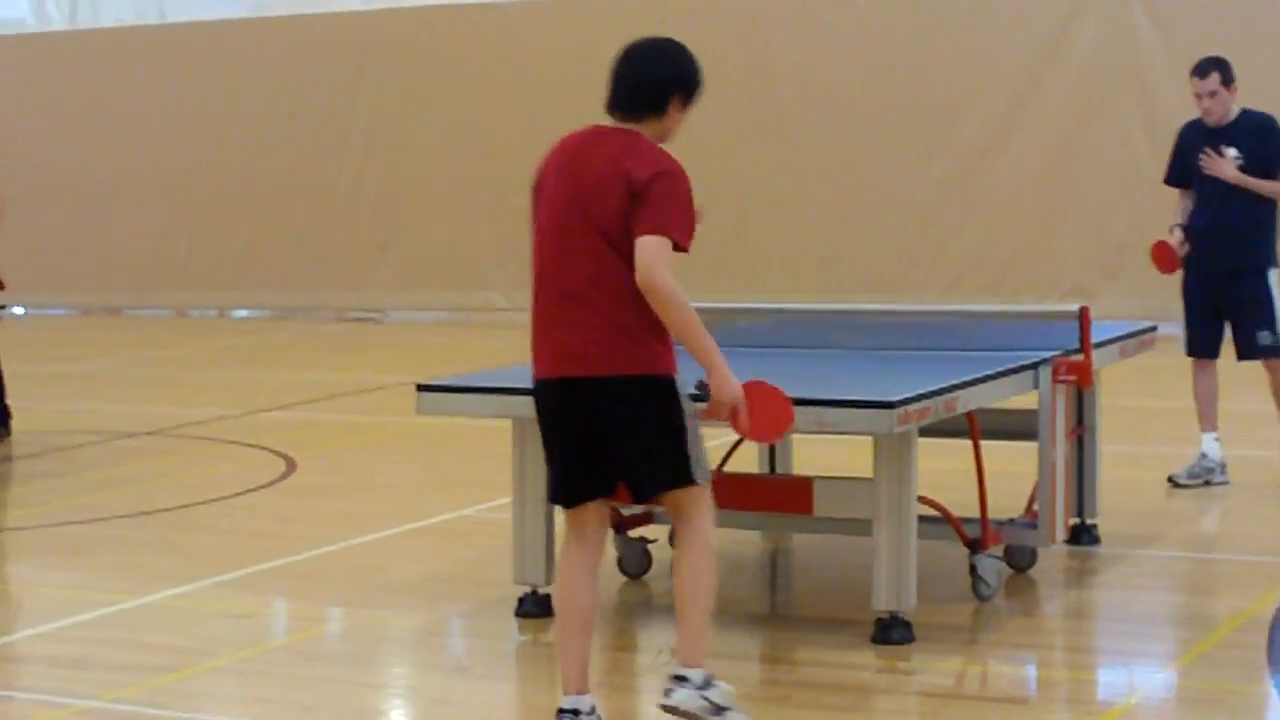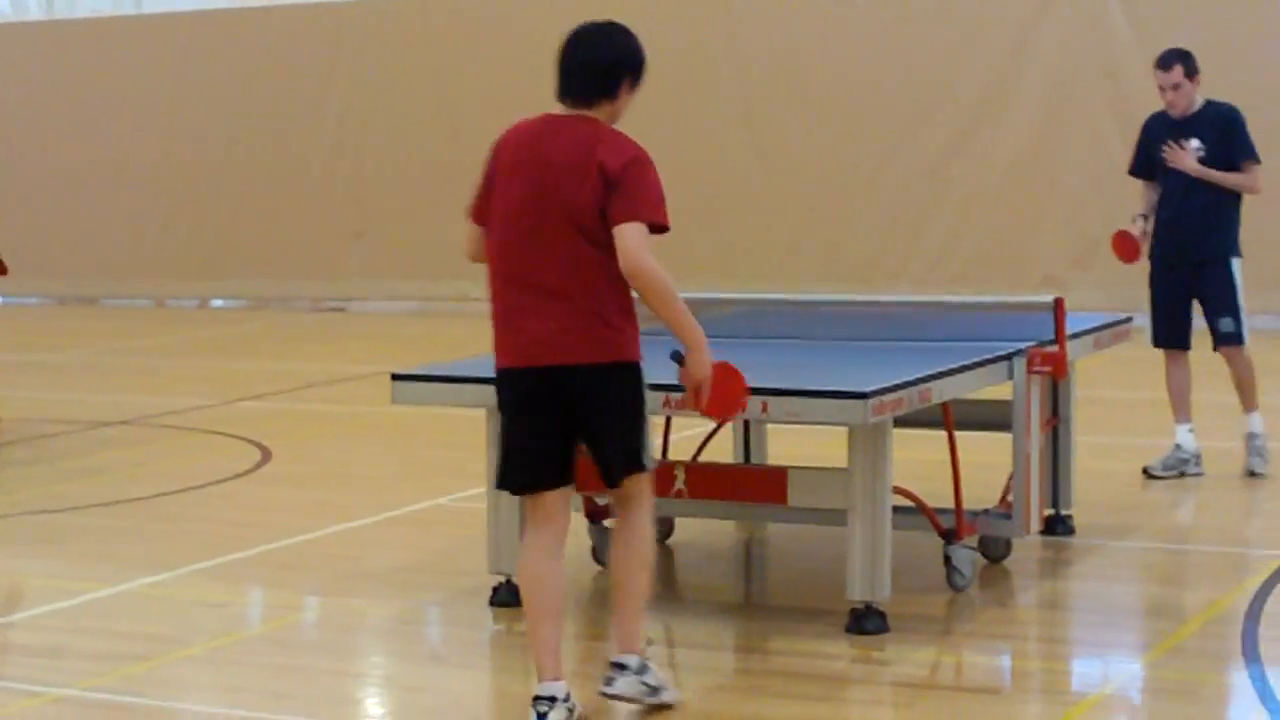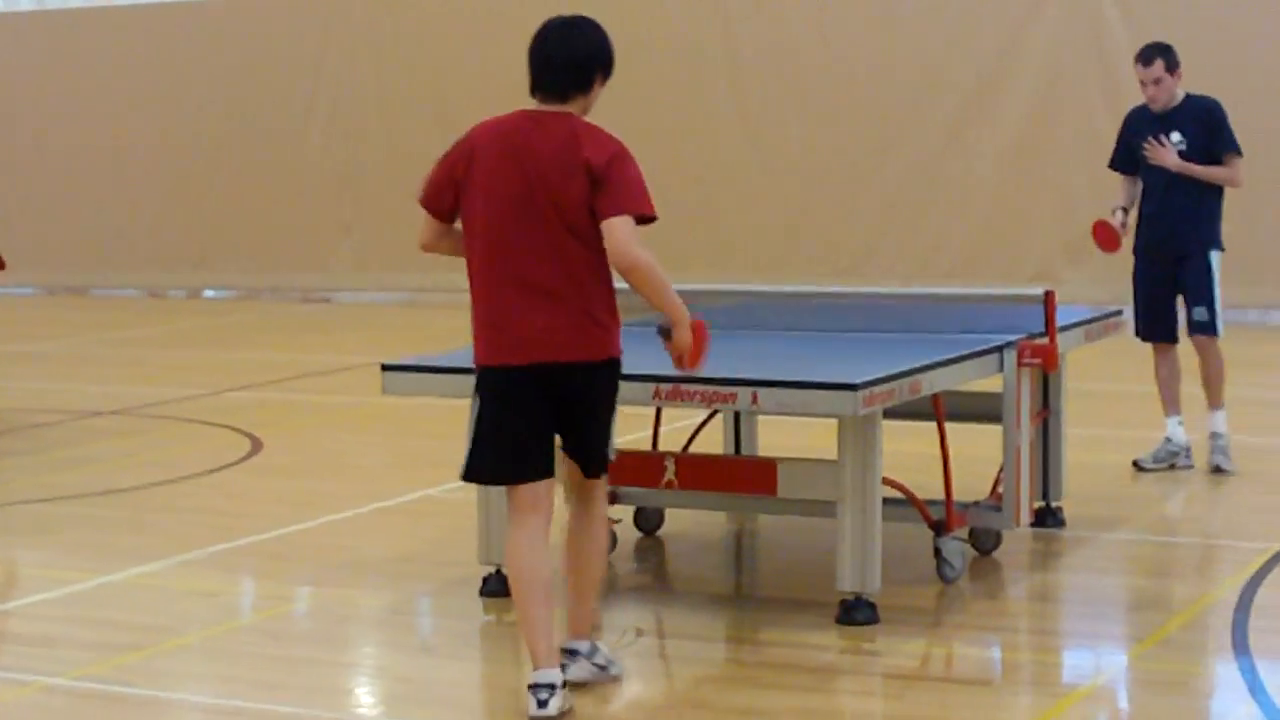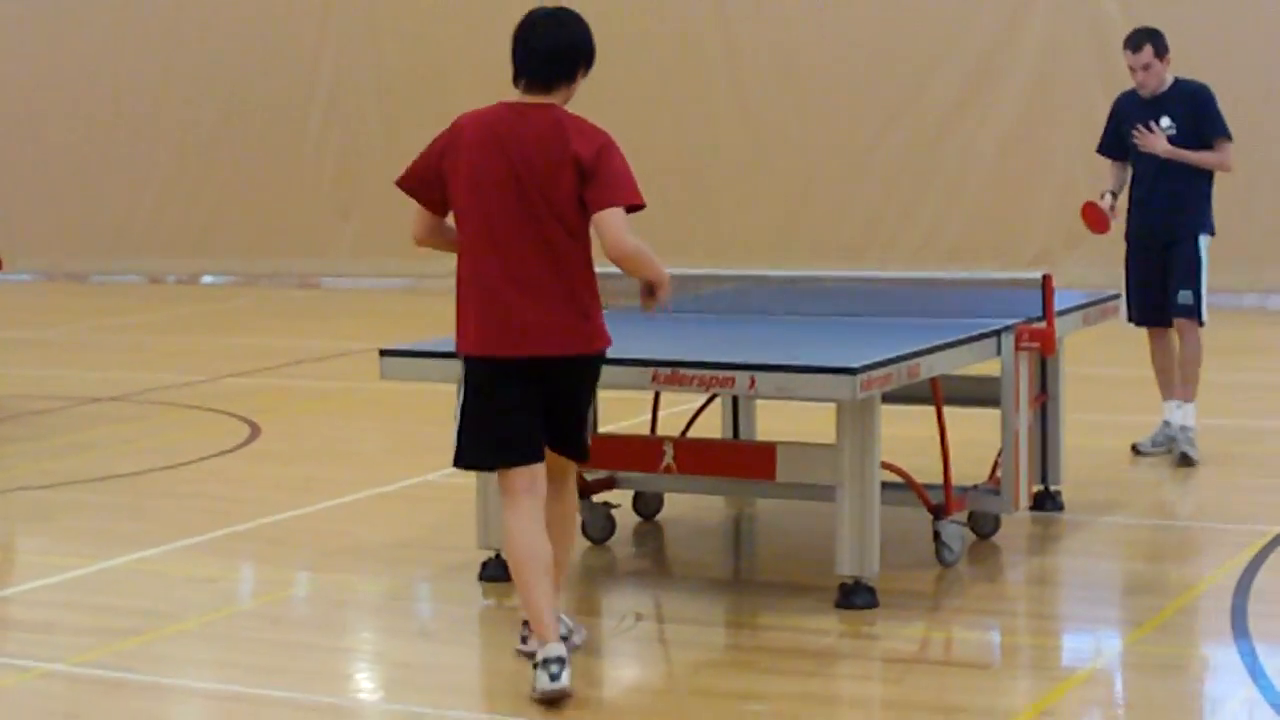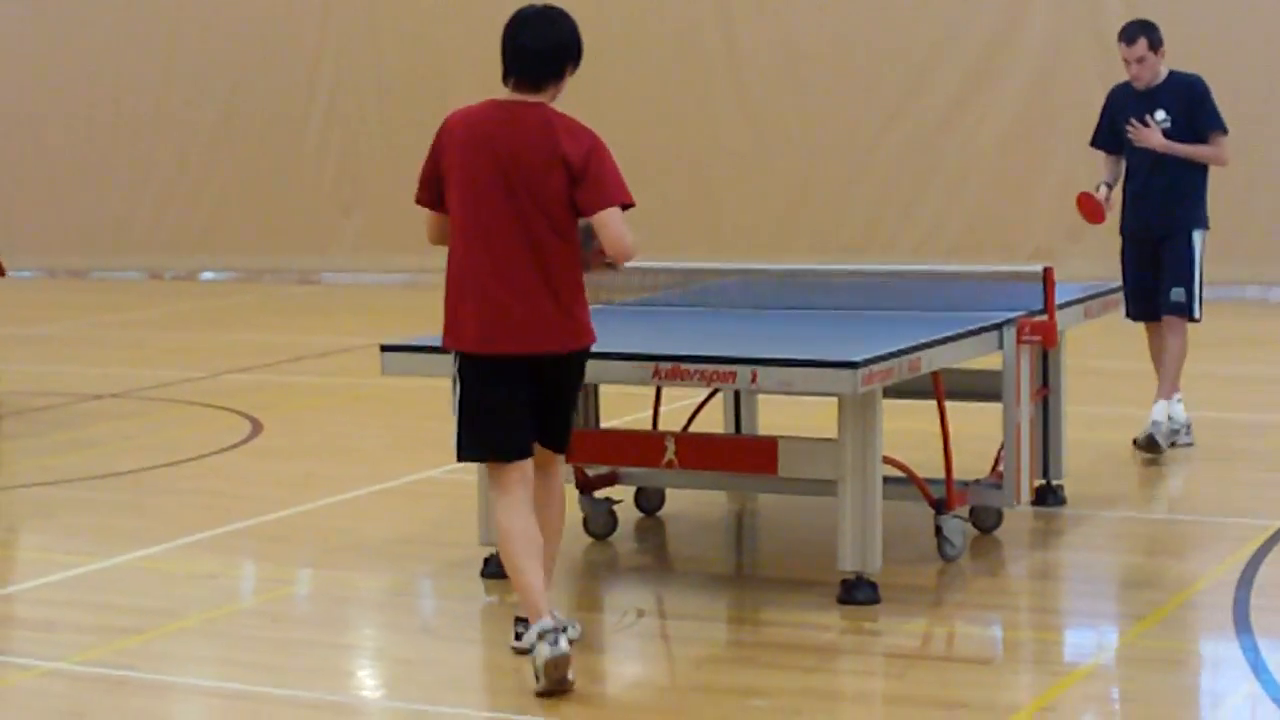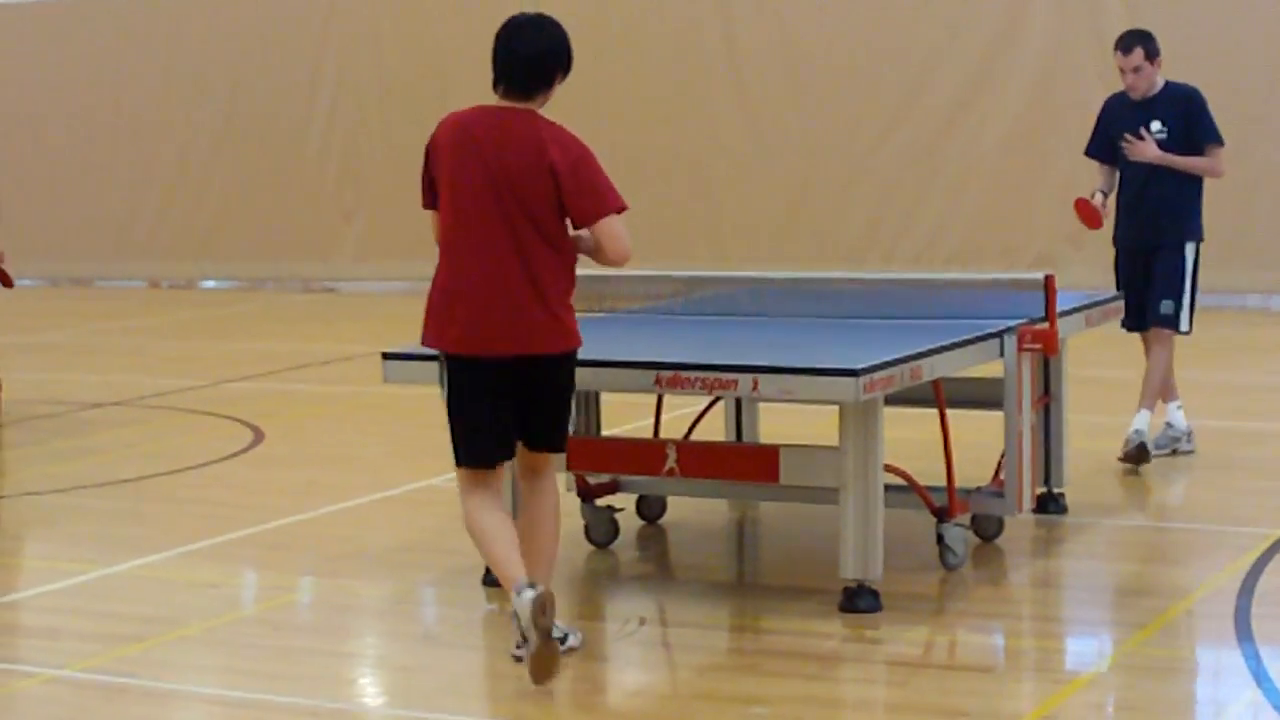
dt=0.1s
person 1, frame 1
left shoulder: (563, 153)
right shoulder: (658, 170)
right elbow: (653, 274)
right wrist: (715, 364)
left hip: (557, 370)
right hip: (634, 368)
left knee: (584, 529)
right knee: (692, 506)
person 1, frame 2
left shoulder: (510, 145)
right shoulder: (625, 157)
left elbow: (479, 248)
right elbow: (635, 261)
right wrist: (694, 339)
left hip: (522, 357)
right hip: (601, 355)
left knee: (545, 519)
right knee: (633, 496)
right ankle: (629, 660)
person 1, frame 3
left shoulder: (480, 142)
right shoulder: (604, 152)
left elbow: (432, 238)
right elbow: (627, 253)
right wrist: (677, 310)
left hip: (506, 354)
right hip: (586, 351)
left knee: (528, 512)
right knee: (588, 493)
right ankle: (579, 643)
person 1, frame 4
left shoulder: (465, 134)
right shoulder: (590, 144)
left elbow: (425, 231)
right elbow: (618, 244)
right wrist: (659, 276)
left hip: (492, 343)
right hip: (572, 340)
left knee: (520, 497)
right knee: (560, 475)
left ankle: (550, 647)
right ankle: (547, 623)
person 1, frame 5
left shoulder: (456, 130)
right shoulder: (578, 142)
left elbow: (439, 231)
right elbow: (617, 245)
right wrist: (571, 235)
left hip: (481, 336)
right hip: (559, 336)
left knee: (506, 487)
right knee: (546, 466)
left ankle: (541, 619)
right ankle: (540, 618)
person 1, frame 6
left shoulder: (448, 134)
right shoulder: (563, 149)
right elbow: (616, 248)
left hip: (467, 338)
right hip: (546, 338)
left knee: (480, 487)
right knee: (539, 472)
left ankle: (525, 596)
right ankle: (537, 615)
person 2, frame 1
right shoulder: (1189, 135)
left wrist: (1234, 177)
right wrist: (1179, 228)
right hip: (1202, 264)
right knee: (1202, 356)
right ankle: (1211, 455)
person 2, frame 2
left shoulder: (1225, 119)
right shoulder: (1154, 127)
left elbow: (1251, 183)
left wrist: (1197, 169)
right wrist: (1143, 217)
left hip: (1216, 253)
right hip: (1167, 255)
left knee: (1231, 345)
right knee: (1174, 349)
left ankle: (1255, 430)
right ankle: (1185, 446)
person 2, frame 3
left shoulder: (1207, 112)
right shoulder: (1136, 120)
left elbow: (1234, 176)
left wrist: (1179, 164)
right wrist: (1123, 209)
left hip: (1198, 245)
right hip: (1151, 248)
left knee: (1203, 336)
right knee: (1161, 342)
left ankle: (1218, 428)
right ankle: (1175, 437)
person 2, frame 4
left shoulder: (1196, 96)
right shoulder: (1124, 105)
left elbow: (1224, 160)
left wrist: (1169, 150)
right wrist: (1111, 193)
left hip: (1189, 229)
right hip: (1142, 233)
left knee: (1186, 321)
right knee: (1155, 327)
left ankle: (1188, 421)
right ankle: (1172, 420)
person 2, frame 5
left shoulder: (1191, 89)
right shoulder: (1119, 98)
left elbow: (1220, 154)
left wrist: (1164, 144)
right wrist: (1107, 185)
left hip: (1184, 224)
right hip: (1137, 227)
left knee: (1174, 319)
right knee: (1152, 322)
left ankle: (1156, 417)
right ankle: (1176, 414)
person 2, frame 6
left shoulder: (1187, 100)
right shoulder: (1114, 108)
left elbow: (1216, 166)
left wrist: (1159, 156)
right wrist: (1102, 193)
left hip: (1177, 236)
right hip: (1131, 237)
left knee: (1163, 331)
right knee: (1147, 333)
left ankle: (1139, 428)
right ankle: (1177, 422)
